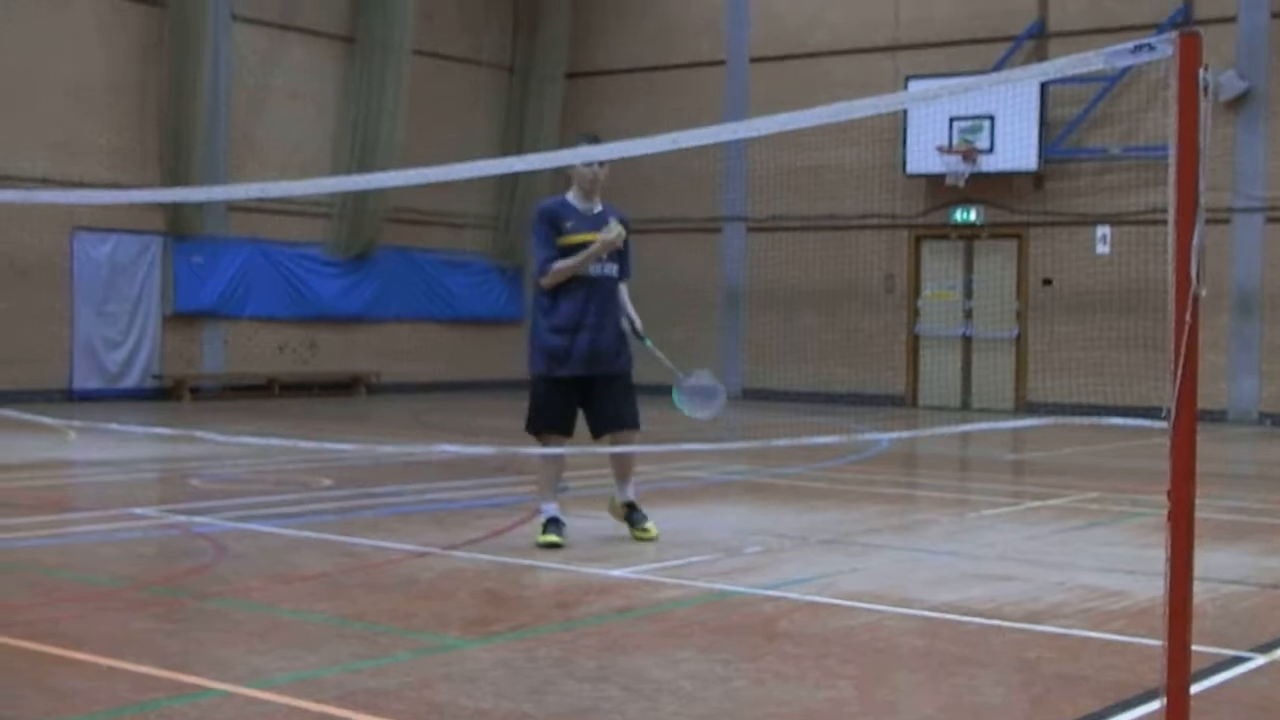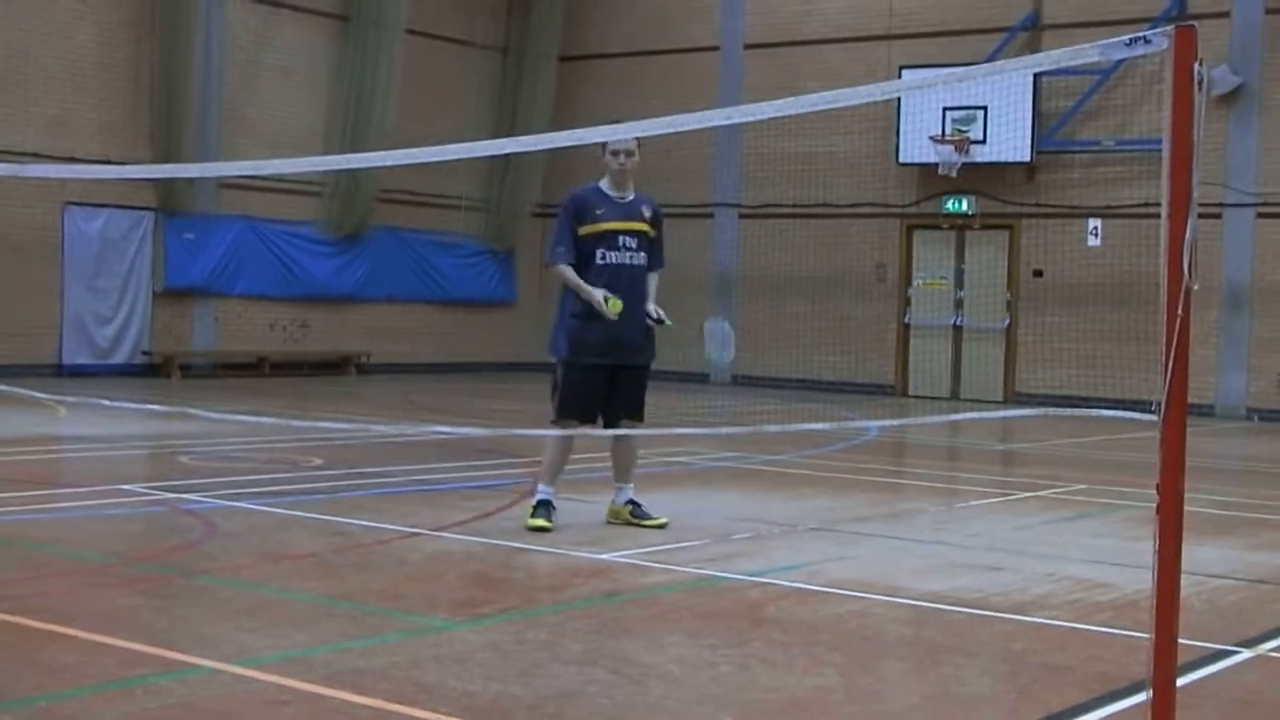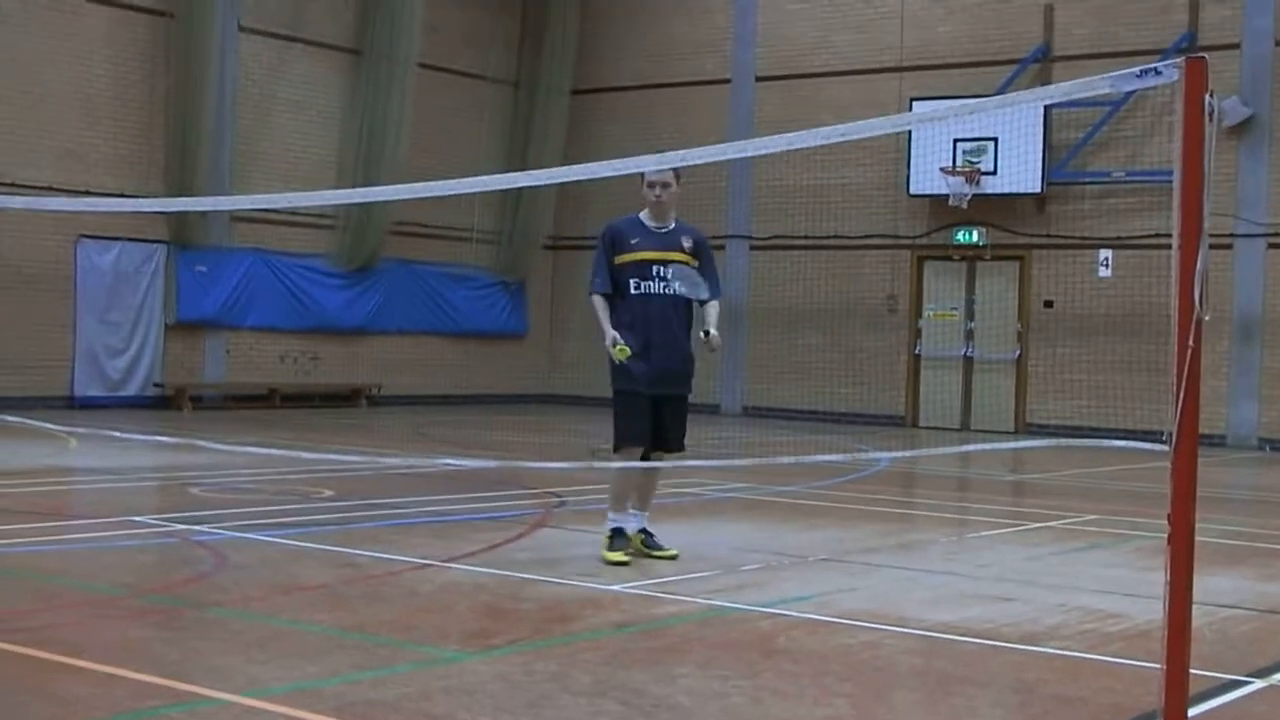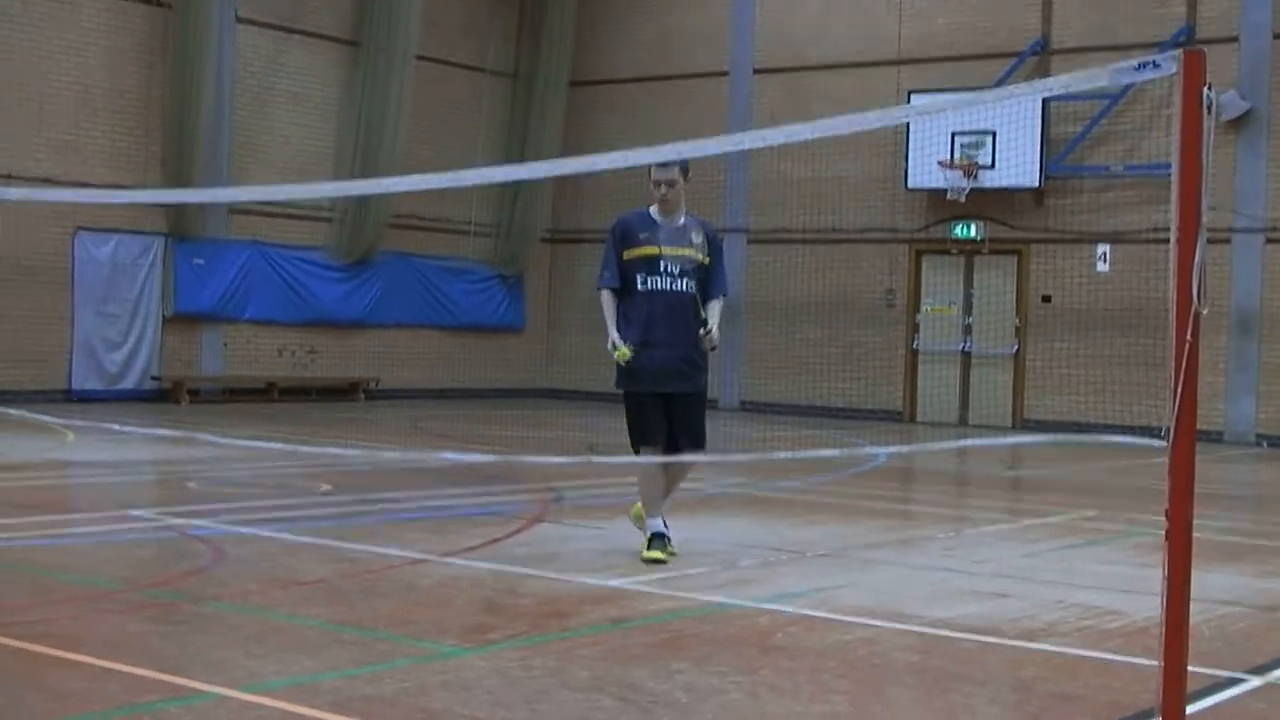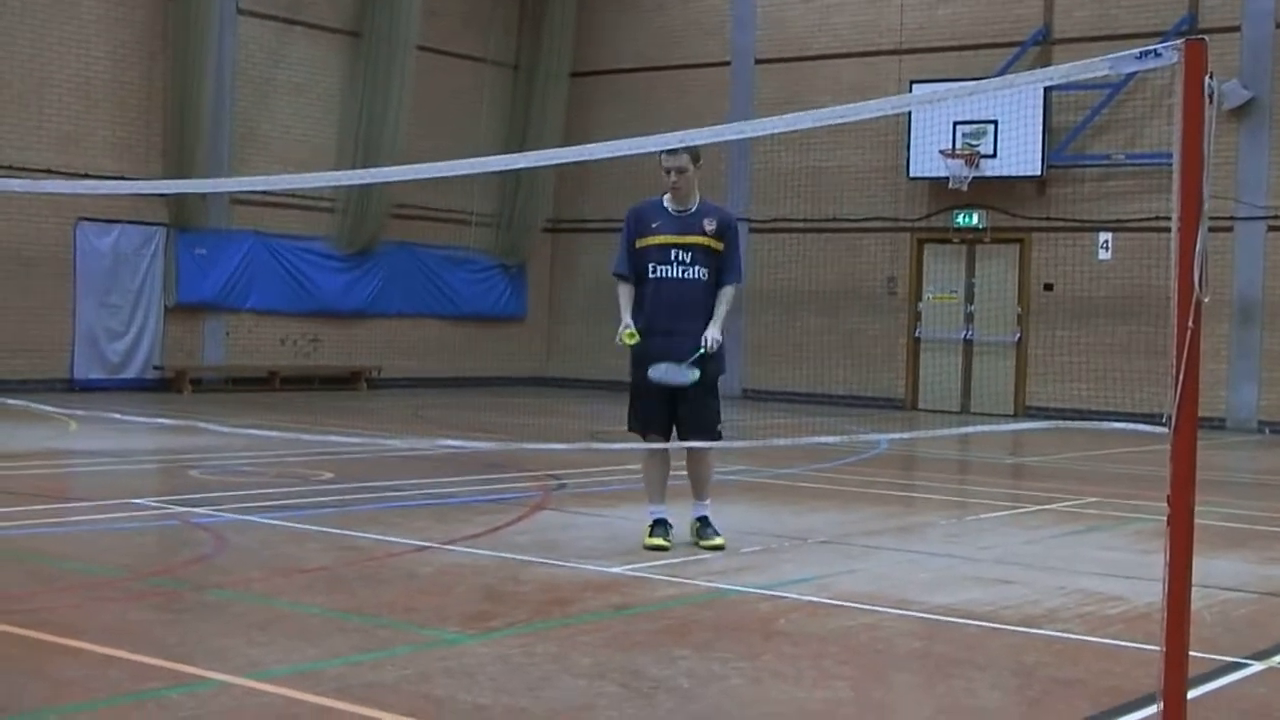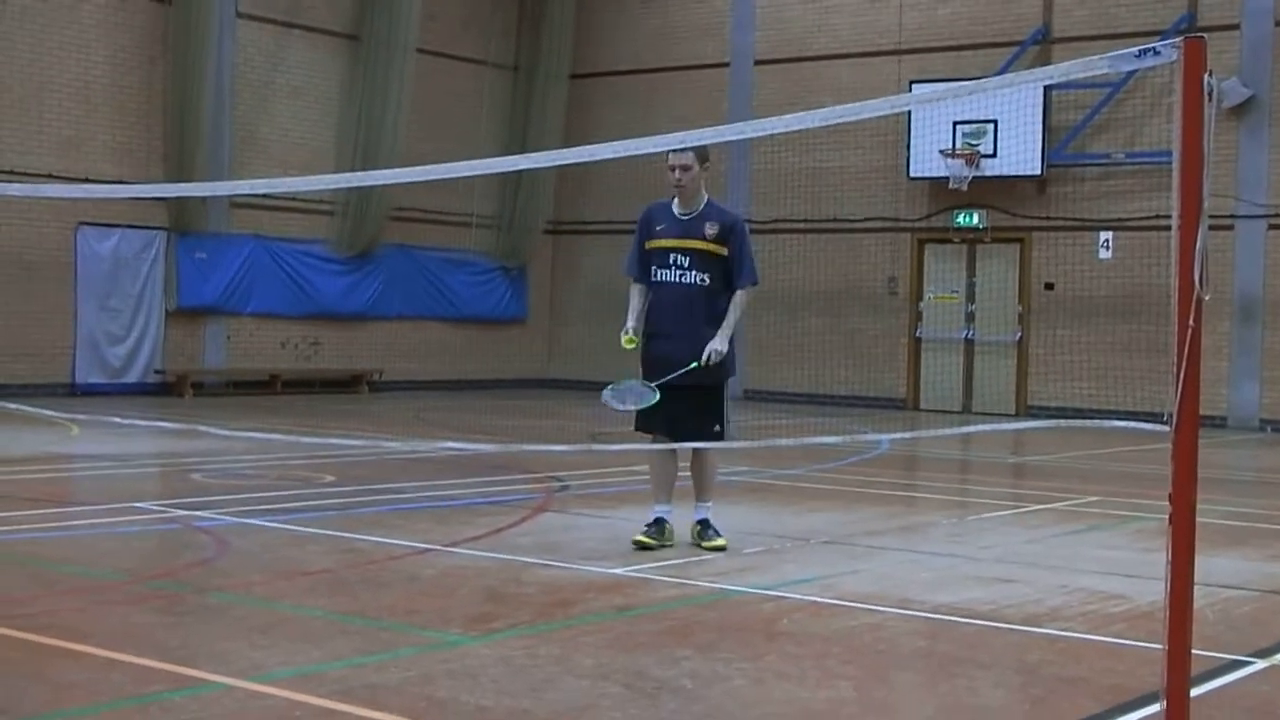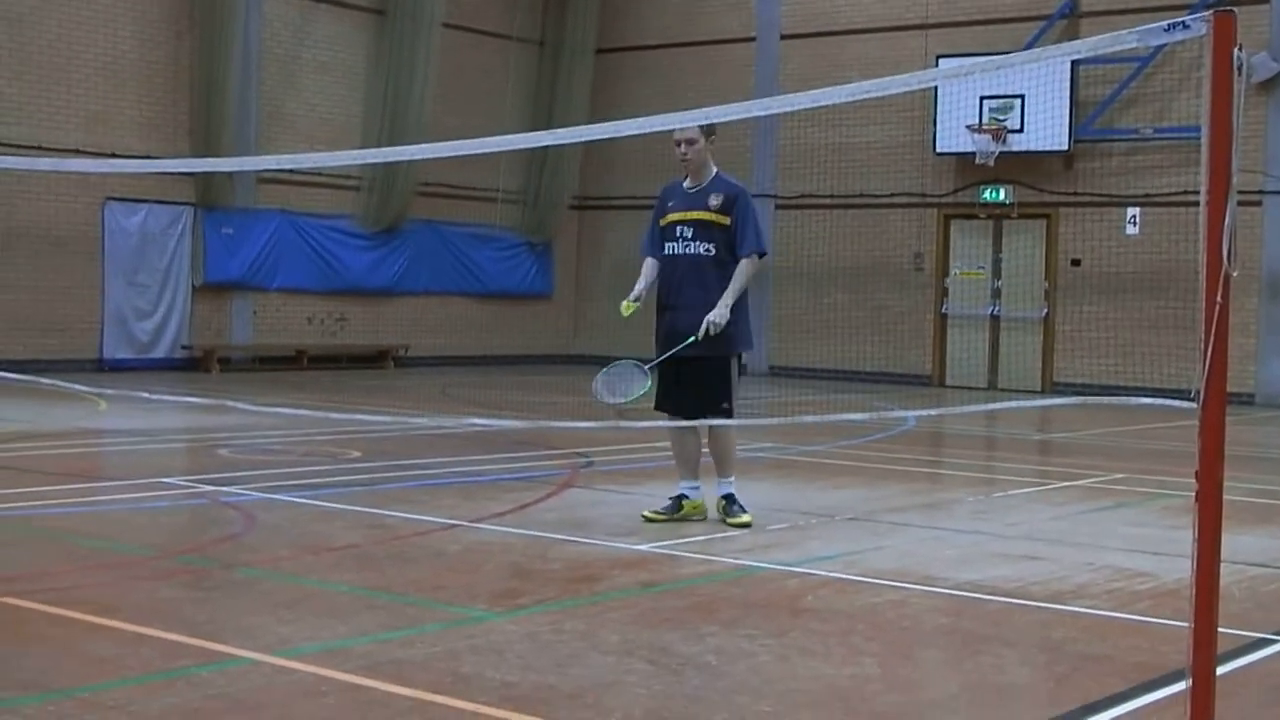
dt=0.3s
person 1, frame 1
left shoulder: (616, 219)
right shoulder: (550, 213)
right elbow: (546, 274)
left wrist: (628, 310)
right wrist: (594, 250)
left hip: (608, 346)
right hip: (559, 345)
left knee: (623, 429)
right knee: (553, 434)
left ankle: (625, 500)
right ankle: (551, 517)
person 1, frame 2
left shoulder: (649, 210)
right shoulder: (580, 202)
right elbow: (559, 264)
left wrist: (650, 302)
right wrist: (589, 292)
left hip: (633, 337)
right hip: (585, 335)
left knee: (628, 420)
right knee: (570, 418)
left ankle: (623, 501)
right ankle: (543, 498)
person 1, frame 3
left shoulder: (694, 240)
right shoulder: (617, 232)
left elbow: (709, 294)
right elbow: (599, 291)
left wrist: (711, 328)
right wrist: (608, 330)
left hip: (675, 364)
right hip: (632, 361)
left knee: (658, 450)
right knee: (632, 446)
left ankle: (637, 527)
right ankle: (616, 527)
person 1, frame 4
left shoulder: (705, 235)
right shoulder: (626, 227)
left elbow: (714, 294)
right elbow: (608, 287)
left wrist: (712, 325)
right wrist: (612, 330)
left hip: (688, 362)
right hip: (640, 360)
left knee: (688, 450)
right knee: (651, 447)
left ankle: (650, 509)
right ankle: (654, 530)
person 1, frame 5
left shoulder: (721, 221)
right shoulder: (640, 216)
left elbow: (728, 282)
right elbow: (626, 277)
left wrist: (716, 325)
right wrist: (626, 318)
left hip: (698, 350)
right hip: (651, 349)
left knee: (702, 436)
right knee: (653, 435)
left ankle: (702, 517)
right ankle: (657, 519)
person 1, frame 6
left shoulder: (727, 223)
right shoulder: (651, 218)
left elbow: (742, 287)
right elbow: (639, 279)
left wrist: (724, 335)
right wrist: (632, 320)
left hip: (705, 352)
right hip: (658, 350)
left knee: (704, 438)
right knee: (659, 434)
left ankle: (703, 519)
right ankle: (660, 519)
person 1, frame 7
left shoulder: (733, 194)
right shoulder: (667, 197)
left elbow: (750, 257)
right elbow: (654, 254)
left wrist: (724, 305)
right wrist: (640, 289)
left hip: (715, 326)
right hip: (672, 324)
left knee: (717, 412)
right knee: (676, 412)
left ankle: (727, 495)
right ankle: (689, 495)
